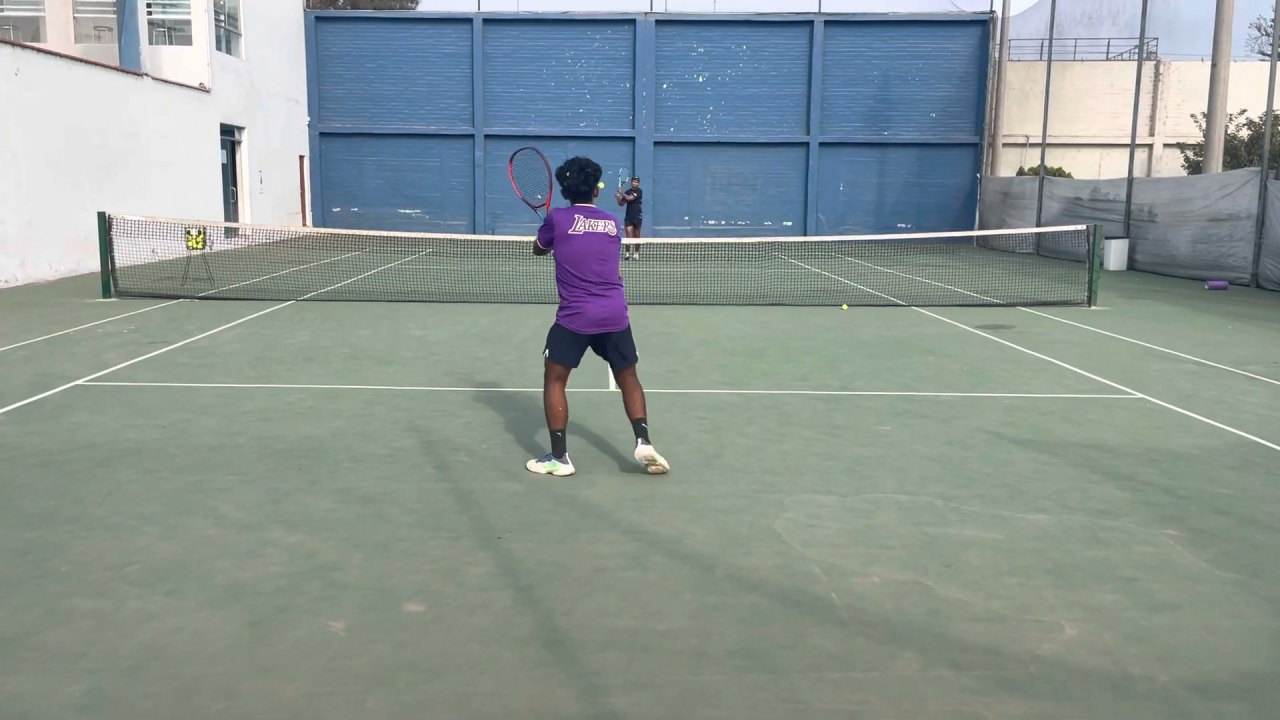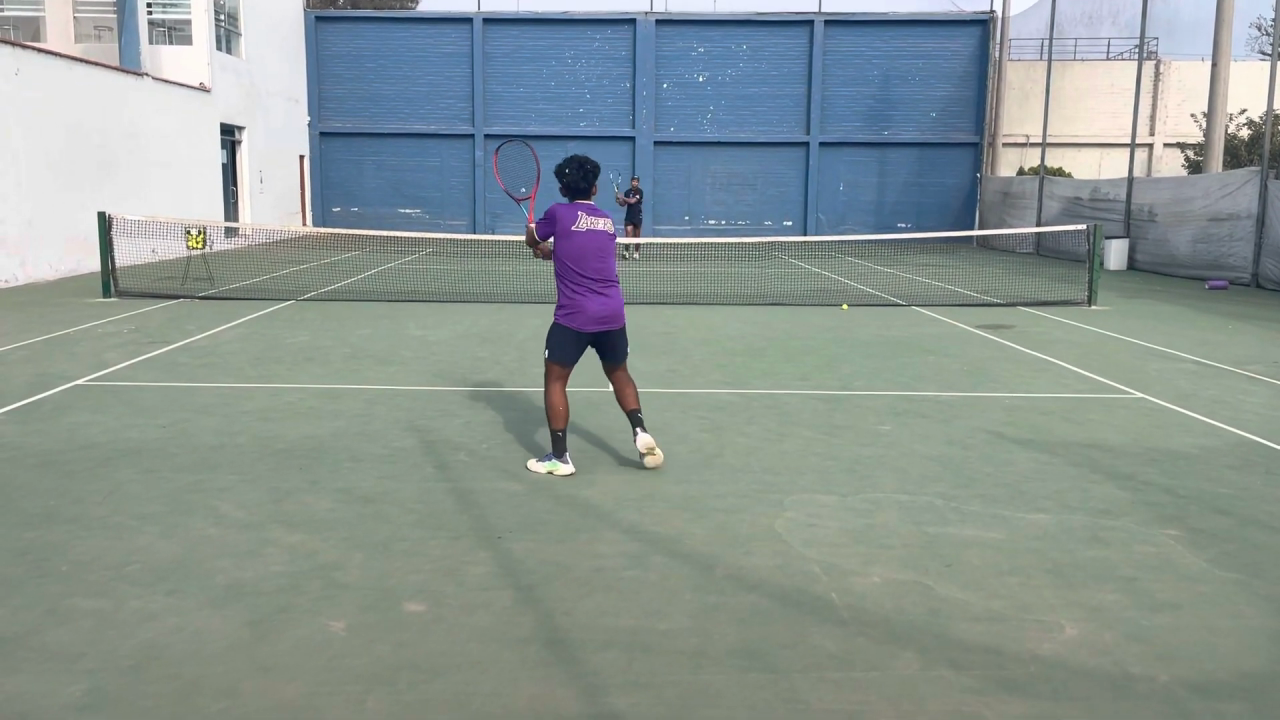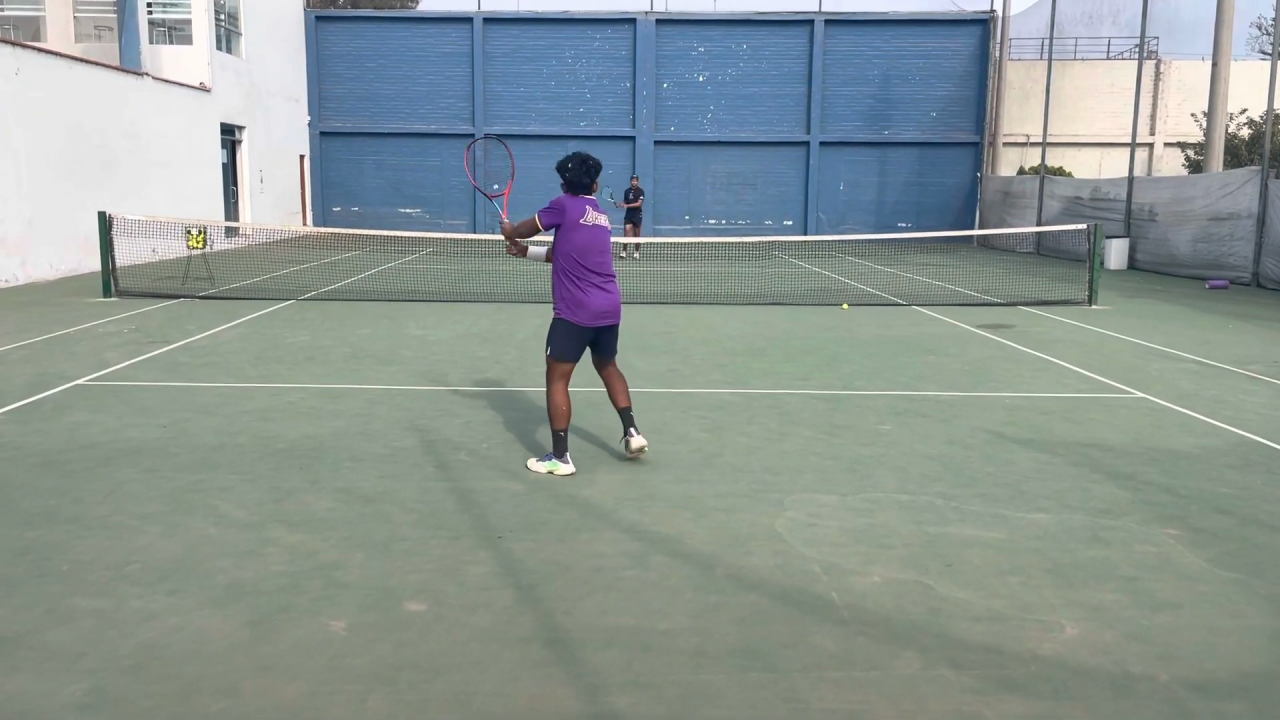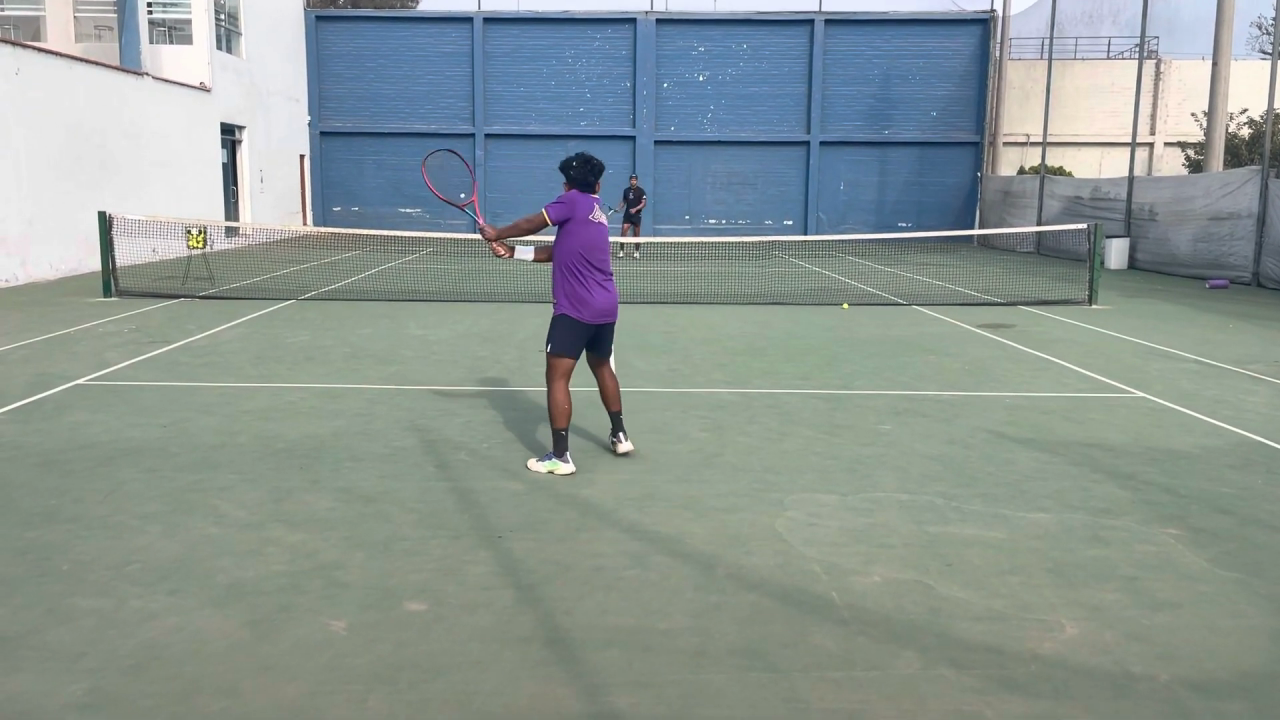
dt=0.1s
person 1, frame 1
left shoulder: (557, 218)
right shoulder: (612, 223)
left elbow: (539, 249)
left hip: (574, 318)
right hip: (615, 316)
left knee: (554, 381)
right knee: (628, 380)
left ankle: (559, 457)
right ankle: (644, 443)
person 1, frame 2
left shoulder: (560, 212)
right shoulder: (605, 222)
left elbow: (533, 240)
left wrist: (533, 234)
right wrist: (553, 251)
left hip: (575, 316)
right hip: (612, 314)
left knee: (554, 381)
right knee: (618, 374)
left ankle: (559, 457)
right ankle: (641, 433)
person 1, frame 3
left shoulder: (565, 206)
right shoulder: (601, 217)
left elbow: (525, 228)
left wrist: (509, 230)
right wrist: (527, 250)
left hip: (575, 312)
right hip: (610, 308)
left knee: (556, 380)
right knee: (608, 368)
left ankle: (560, 457)
right ankle: (632, 432)
person 1, frame 4
left shoulder: (575, 201)
right shoulder: (594, 213)
left elbow: (531, 224)
right elbow: (553, 251)
left wrist: (495, 235)
right wrist: (513, 251)
left hip: (576, 309)
right hip: (606, 307)
left knee: (557, 377)
right knee: (602, 367)
left ankle: (560, 456)
right ankle: (619, 435)
